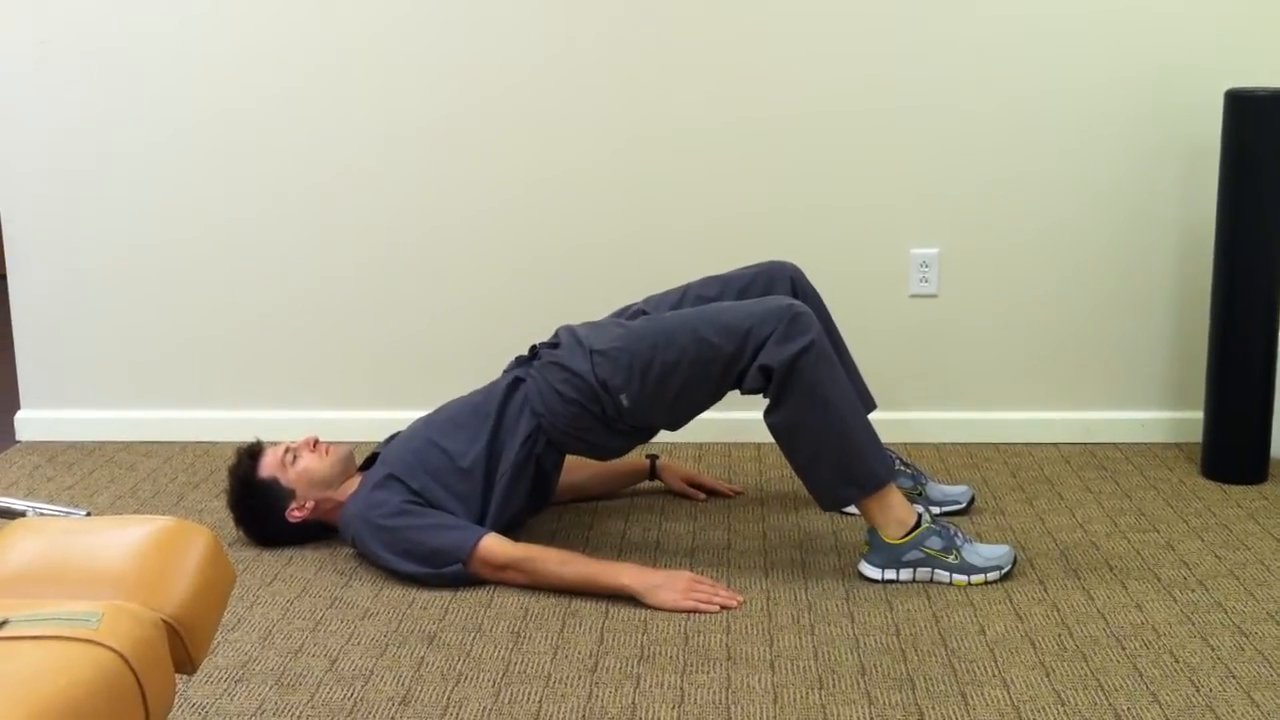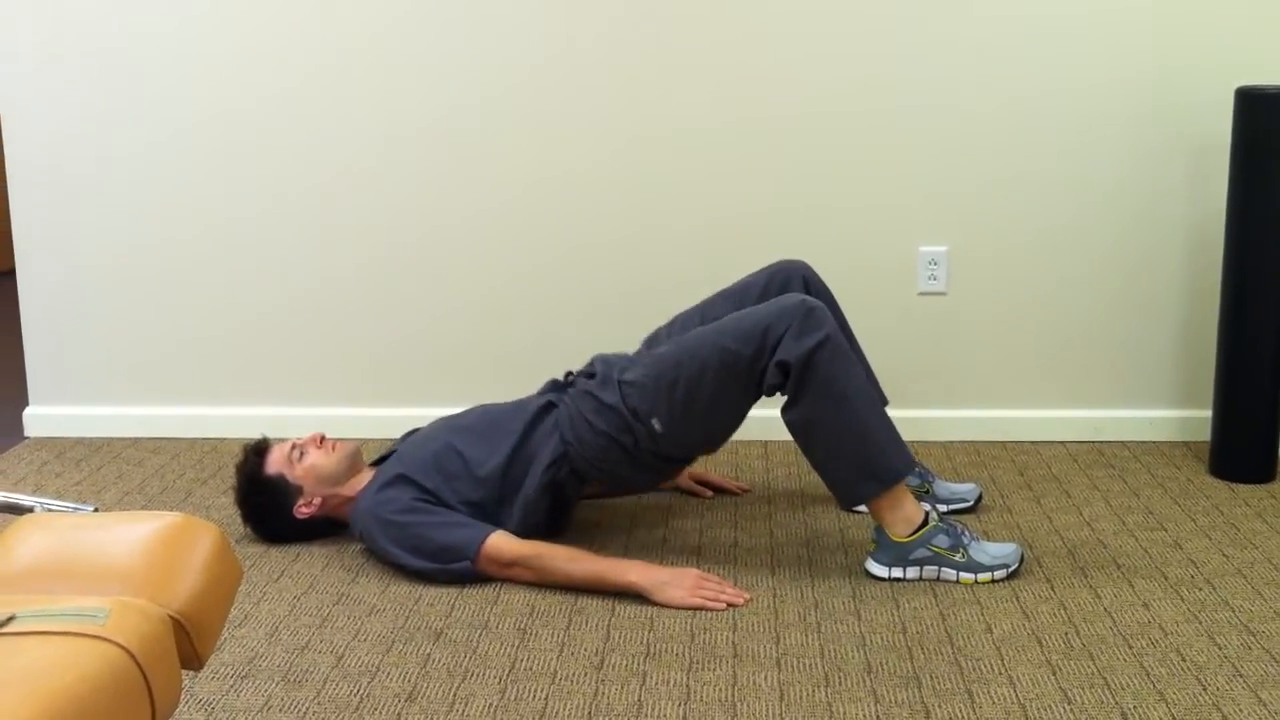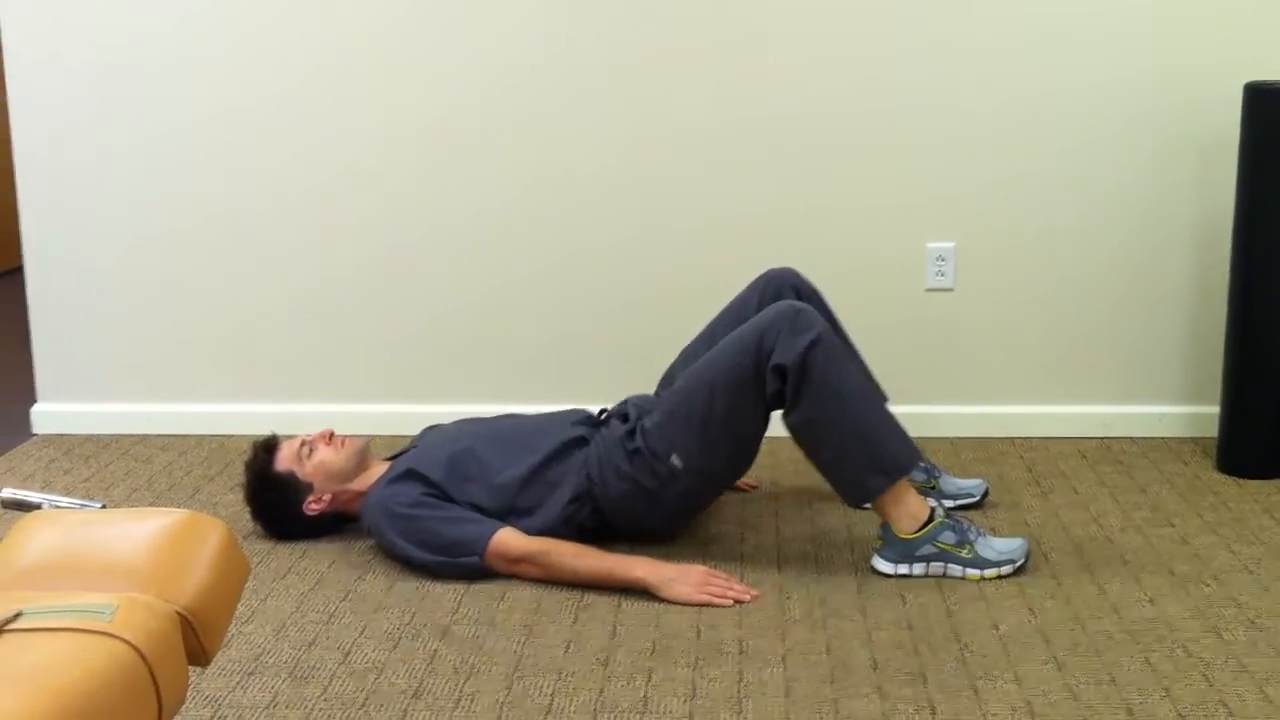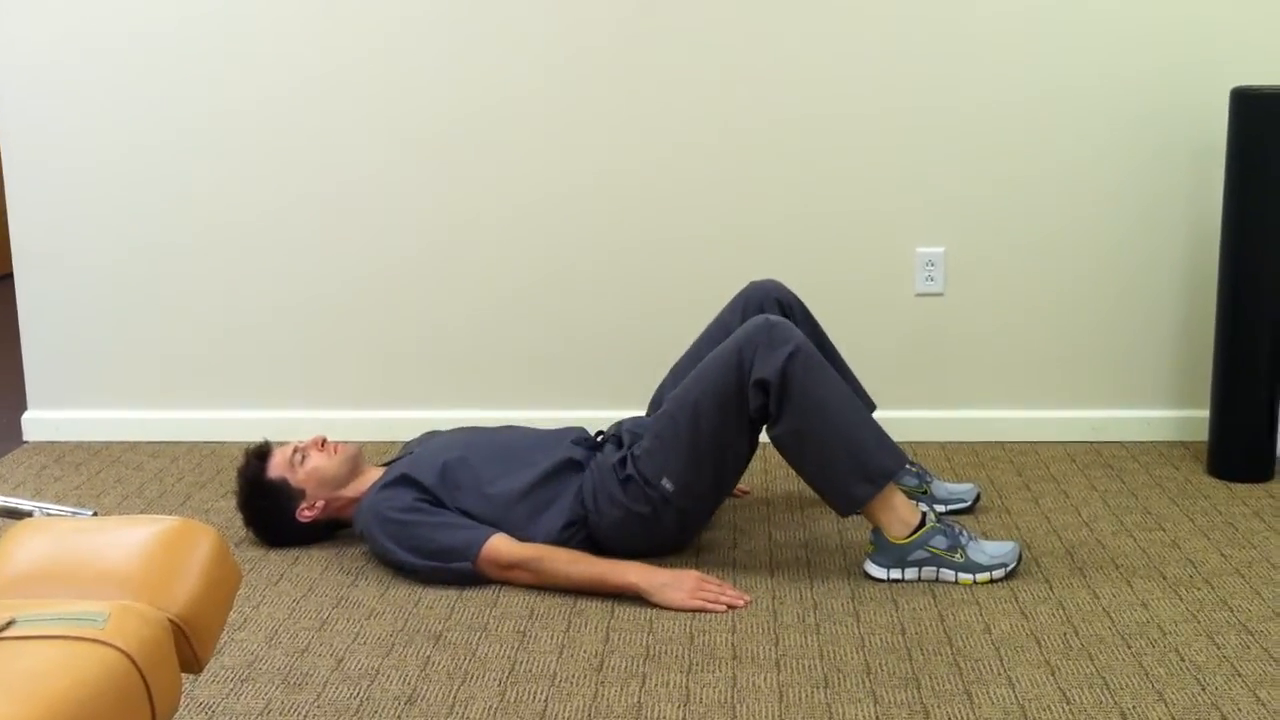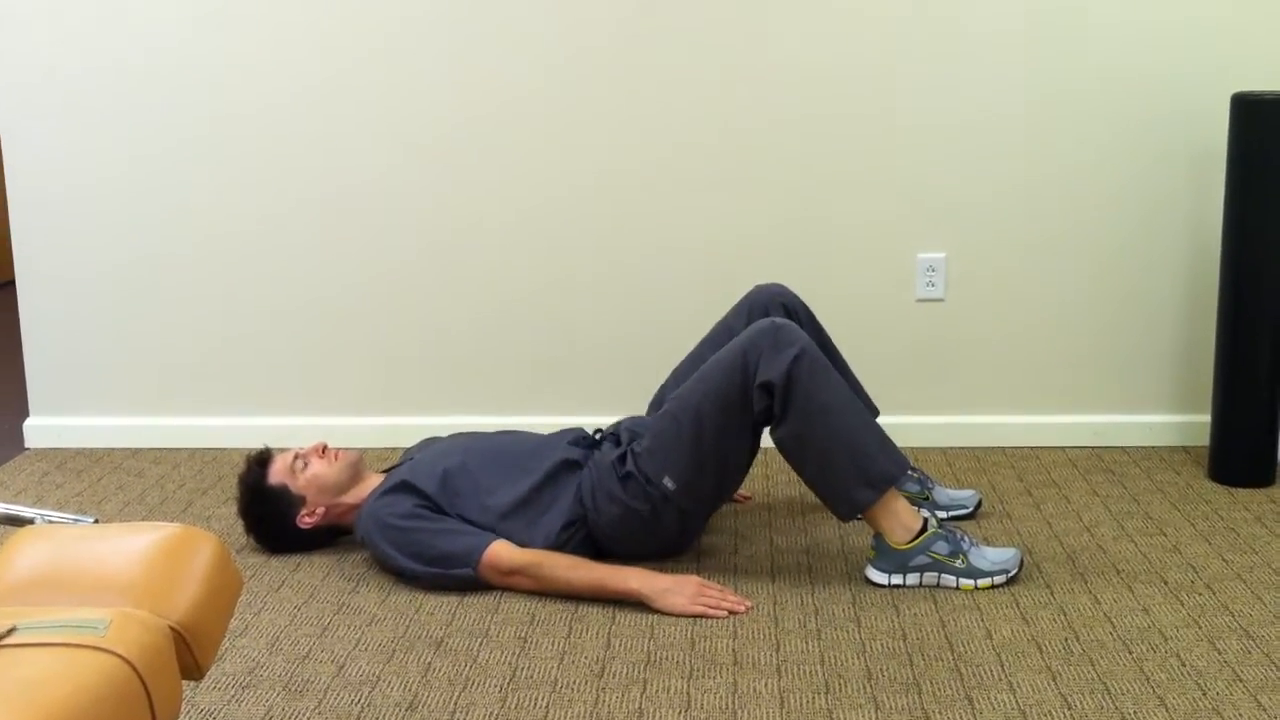
dt=0.4s
person 1, frame 1
left shoulder: (389, 468)
right shoulder: (375, 519)
right elbow: (503, 560)
left wrist: (650, 467)
right wrist: (639, 580)
left knee: (777, 284)
right knee: (781, 330)
left ankle: (871, 466)
right ankle: (897, 533)
person 1, frame 2
left shoulder: (403, 461)
right shoulder: (383, 516)
right elbow: (510, 558)
left wrist: (666, 463)
right wrist: (646, 579)
left hip: (604, 395)
right hip: (605, 429)
left knee: (791, 284)
right knee: (798, 326)
left ankle: (888, 470)
right ankle: (906, 533)
person 1, frame 3
left shoulder: (420, 455)
right shoulder: (394, 512)
right elbow: (519, 554)
left wrist: (702, 454)
right wrist: (653, 575)
left hip: (627, 430)
right hip: (633, 480)
left knee: (780, 290)
right knee: (789, 331)
left ankle: (898, 469)
right ankle: (913, 530)
person 1, frame 4
left shoulder: (416, 459)
right shoulder: (387, 516)
right elbow: (510, 560)
left wrist: (703, 458)
right wrist: (647, 580)
left hip: (621, 451)
right hip: (631, 504)
left knee: (765, 302)
right knee: (768, 345)
left ankle: (888, 473)
right ankle: (903, 534)
person 1, frame 5
left shoulder: (414, 467)
right shoulder: (387, 524)
right elbow: (513, 565)
left wrist: (691, 471)
right wrist: (648, 584)
left hip: (620, 451)
right hip: (625, 500)
left knee: (773, 305)
right knee: (777, 346)
left ankle: (890, 480)
right ankle: (907, 540)
